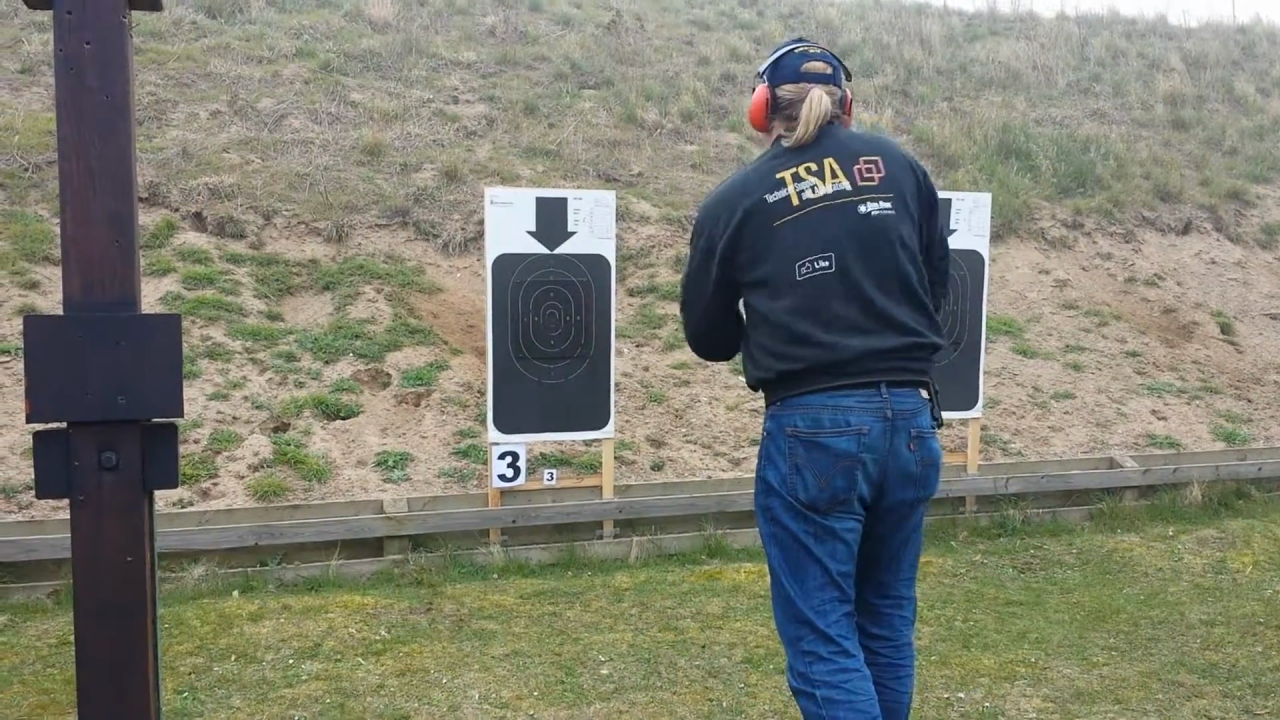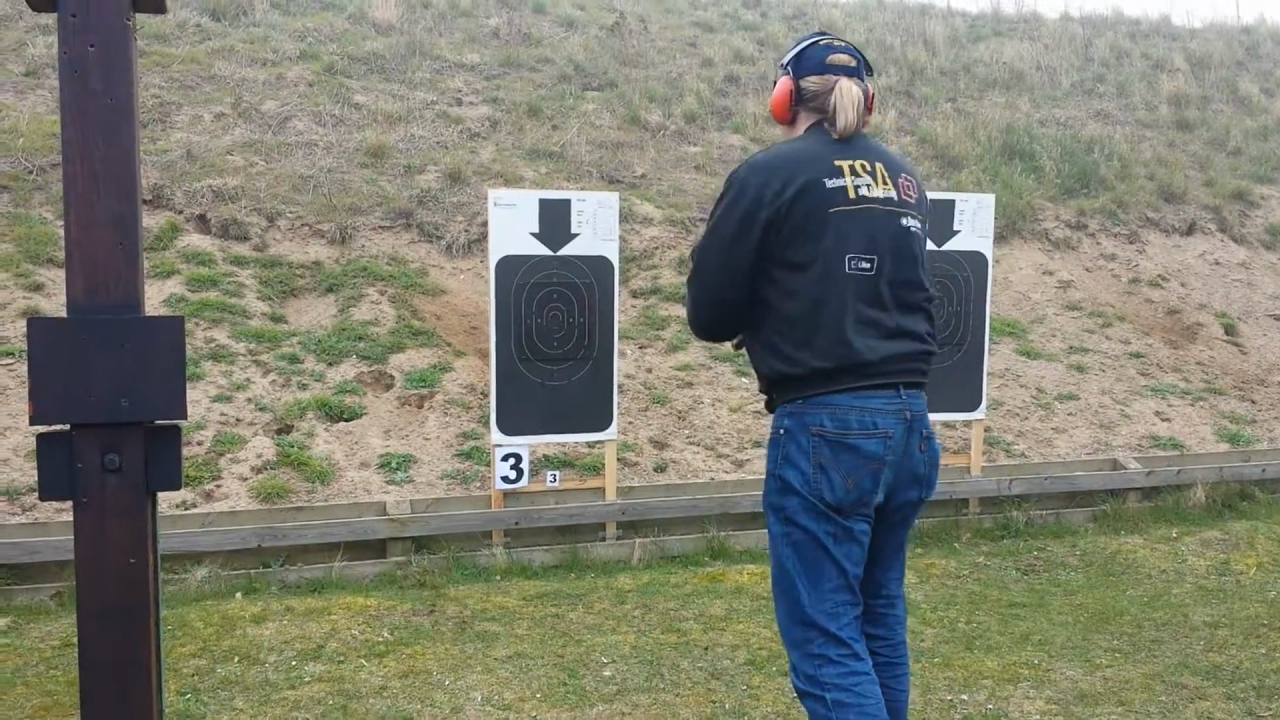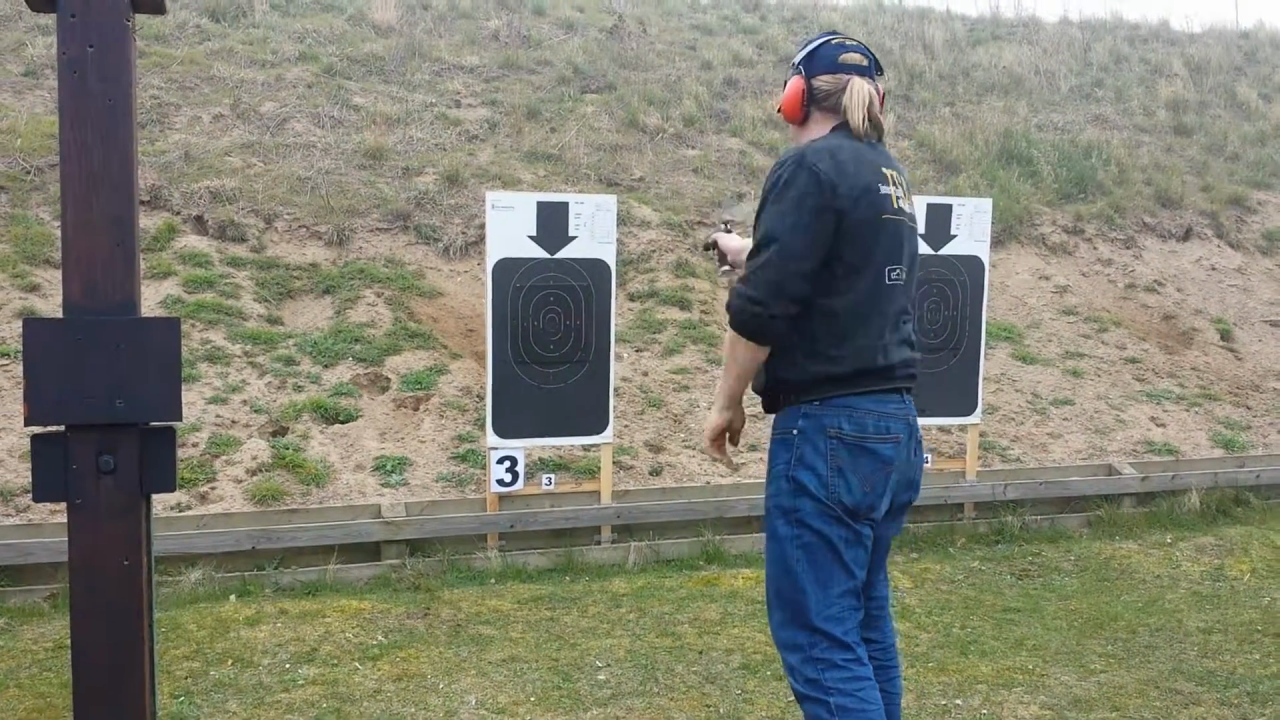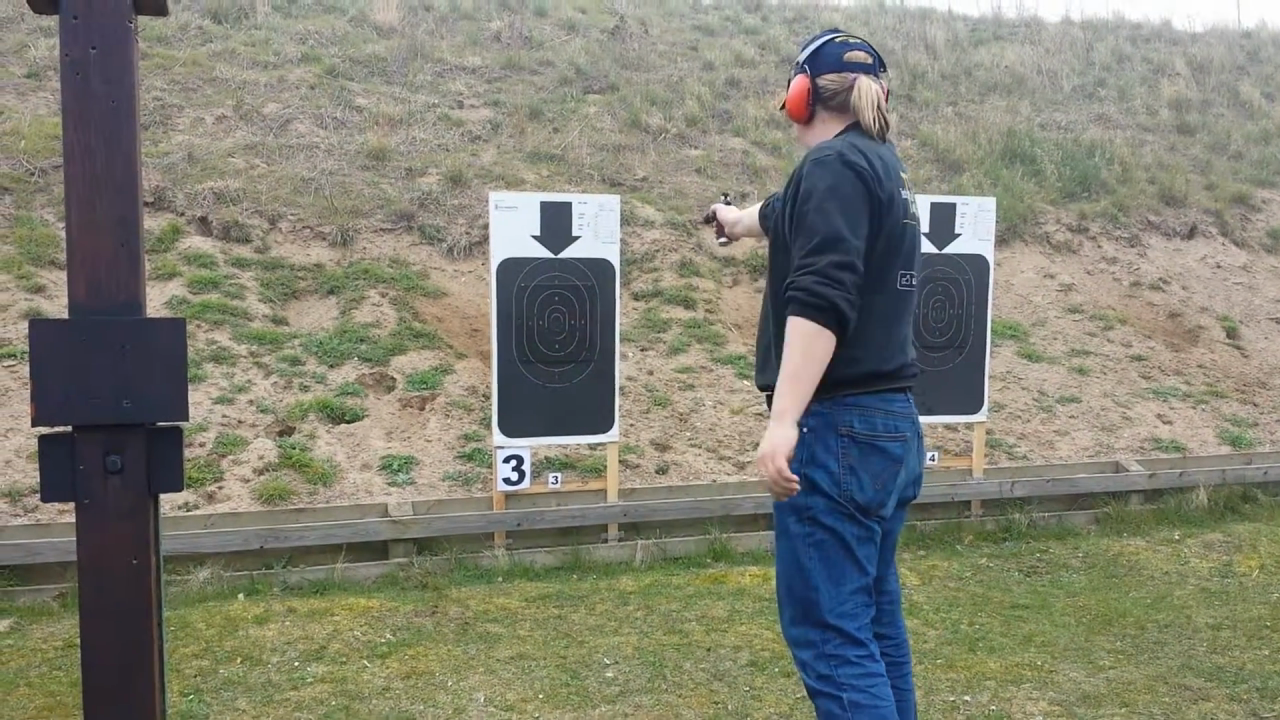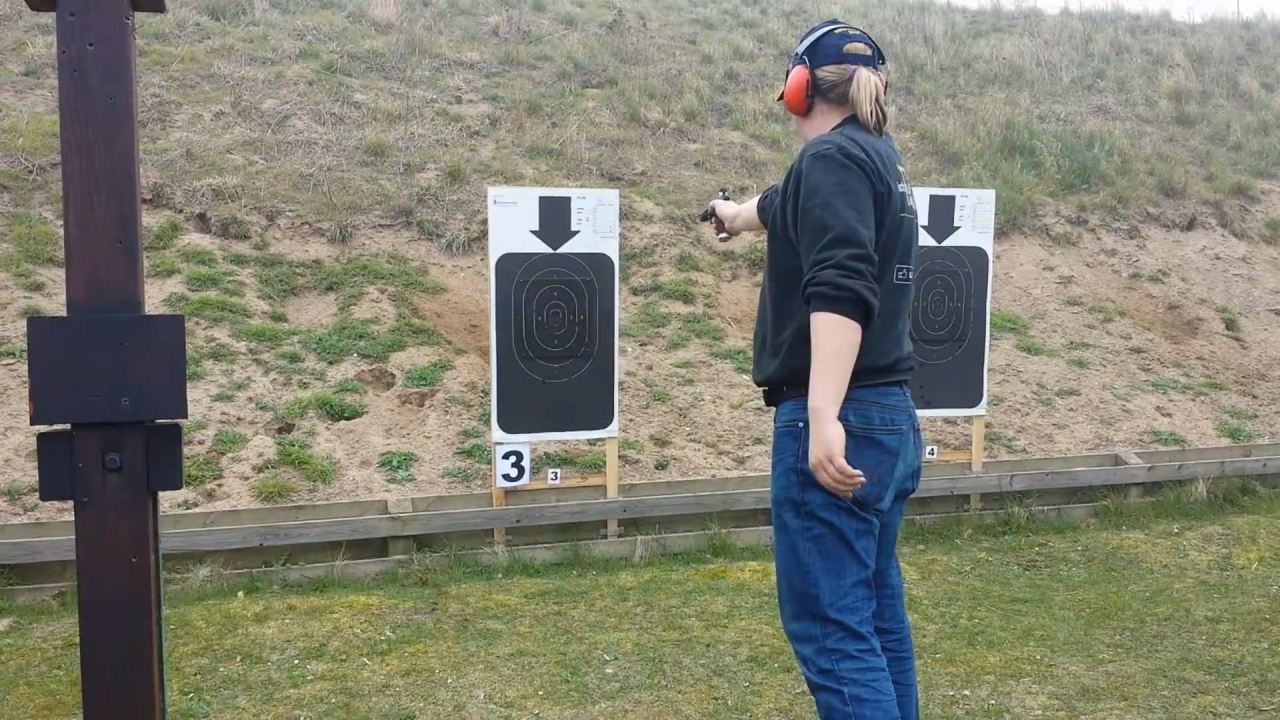
dt=0.2s
person 1, frame 1
left shoulder: (734, 200)
right shoulder: (894, 163)
left elbow: (708, 335)
right elbow: (936, 285)
left hip: (812, 430)
right hip: (908, 422)
left knee: (820, 634)
right knee: (885, 619)
person 1, frame 2
left shoulder: (767, 173)
right shoulder: (902, 178)
left elbow: (709, 309)
left hip: (824, 427)
right hip: (907, 424)
left knee: (822, 633)
right knee: (876, 616)
person 1, frame 3
left shoulder: (810, 165)
right shoulder: (883, 173)
left elbow: (760, 307)
left wrist: (726, 405)
right wrist: (745, 247)
left hip: (829, 430)
right hip: (891, 427)
left knee: (819, 636)
right knee: (863, 620)
person 1, frame 4
left shoulder: (833, 166)
right shoulder: (881, 167)
left elbow: (821, 296)
left wrist: (784, 420)
right wrist: (739, 218)
left hip: (839, 429)
right hip: (892, 425)
left knee: (830, 631)
right knee: (873, 617)
person 1, frame 5
left shoulder: (831, 159)
right shoulder: (878, 158)
left elbow: (840, 289)
left wrist: (825, 418)
right wrist: (736, 212)
left hip: (838, 424)
right hip: (889, 420)
left knee: (832, 626)
right knee: (877, 614)
